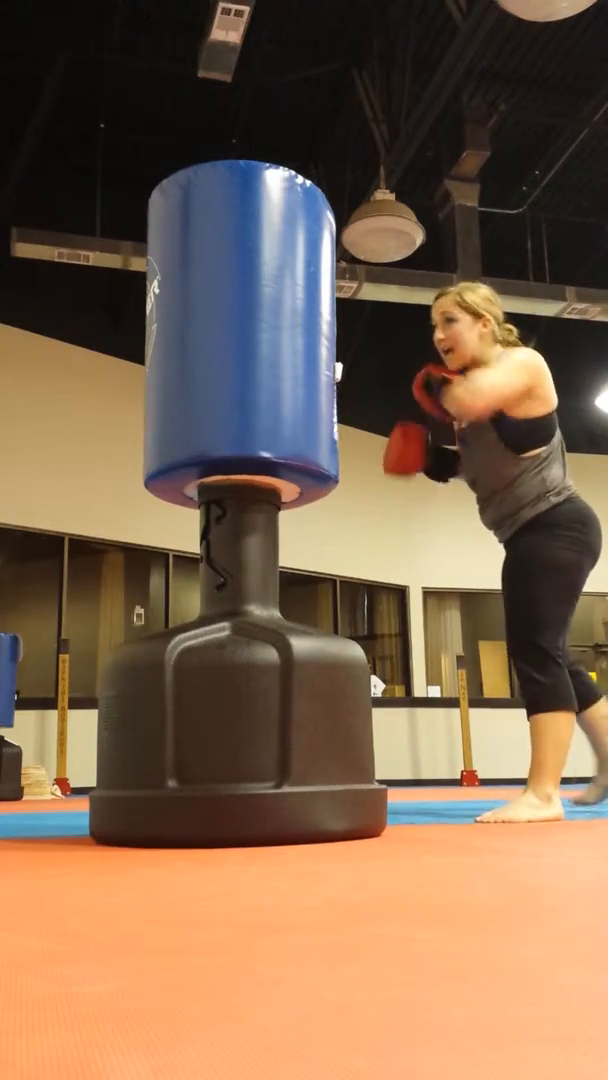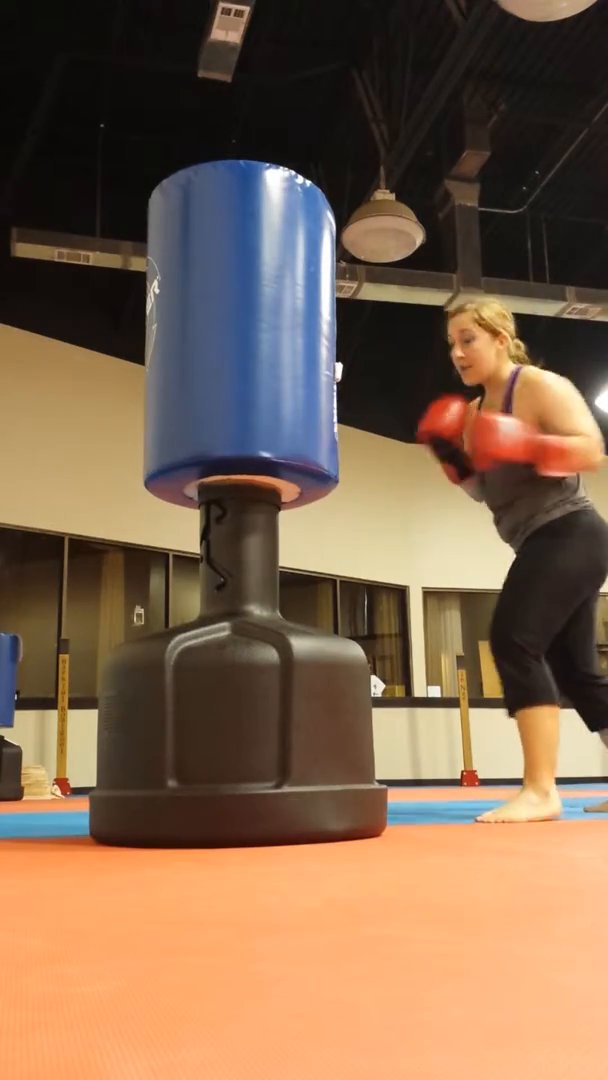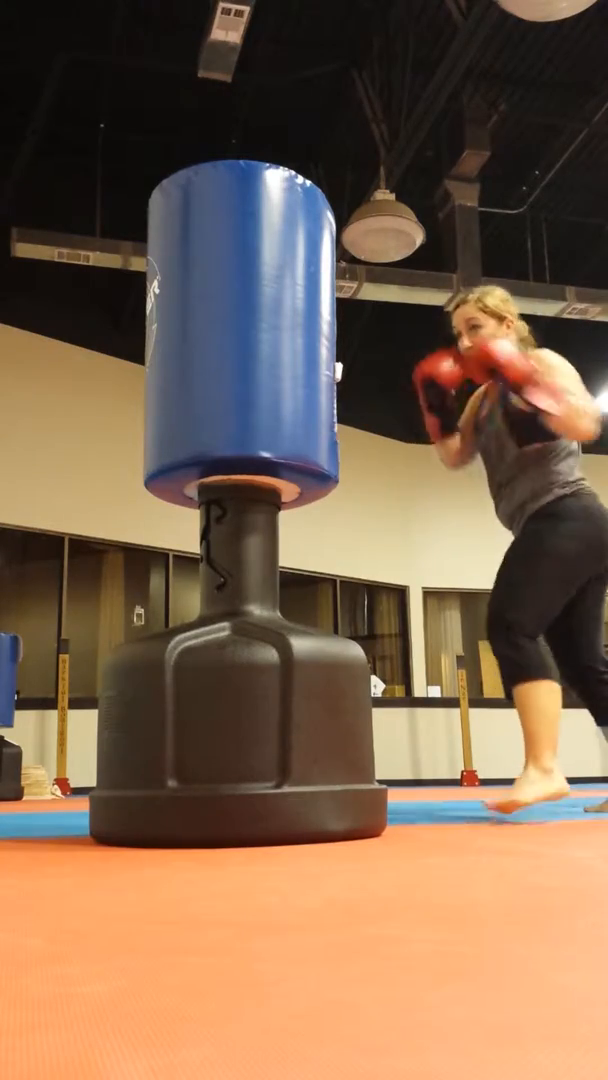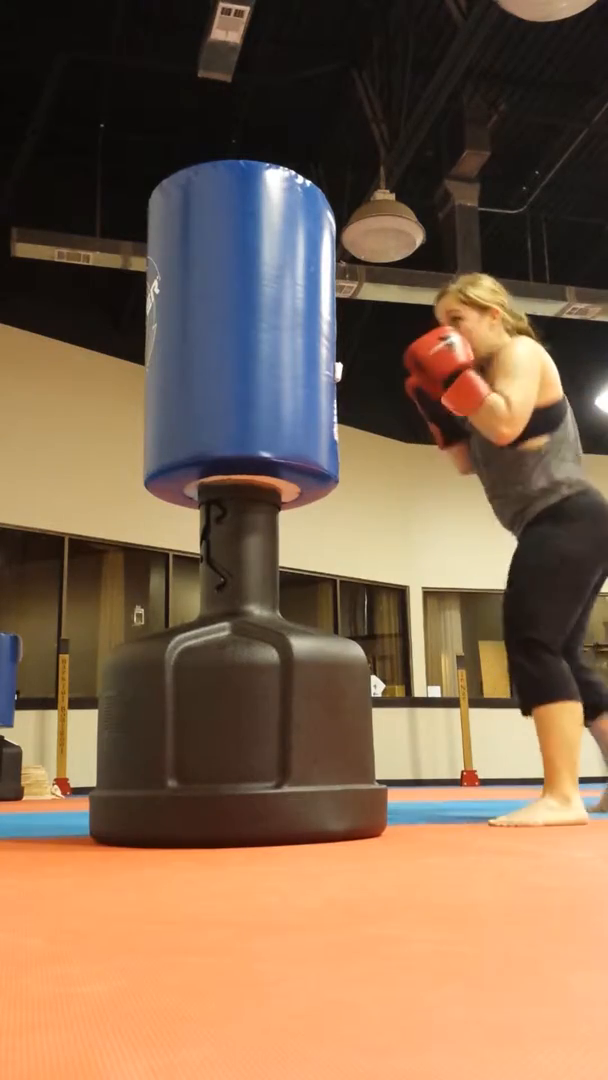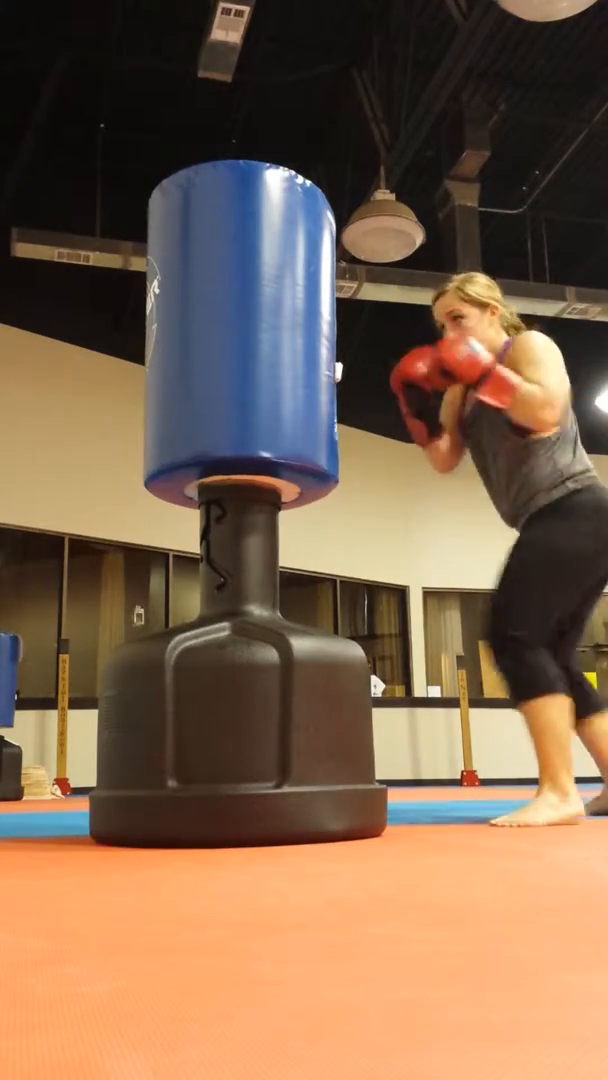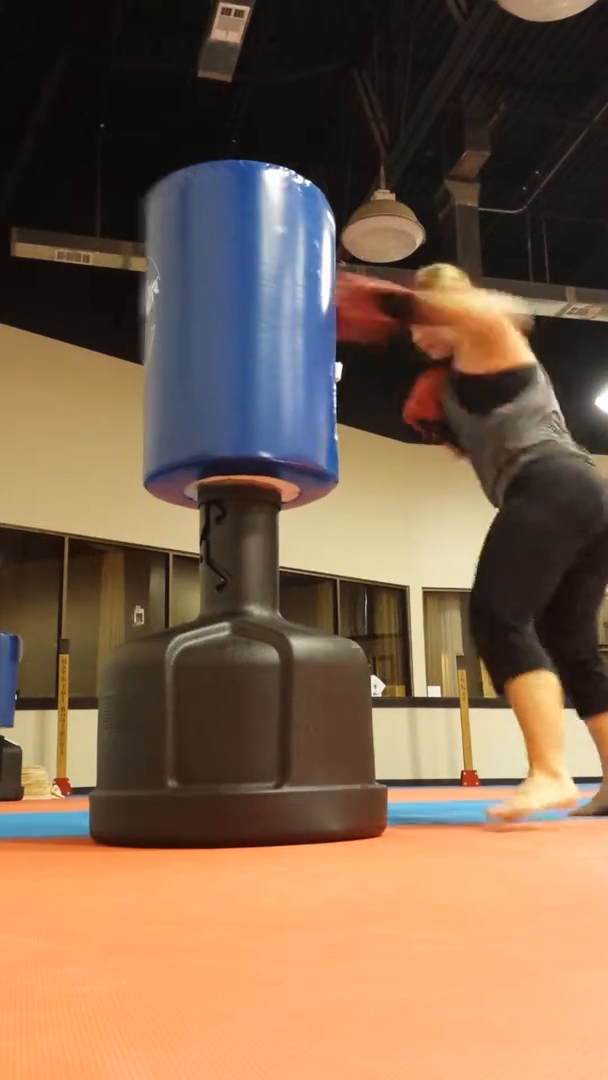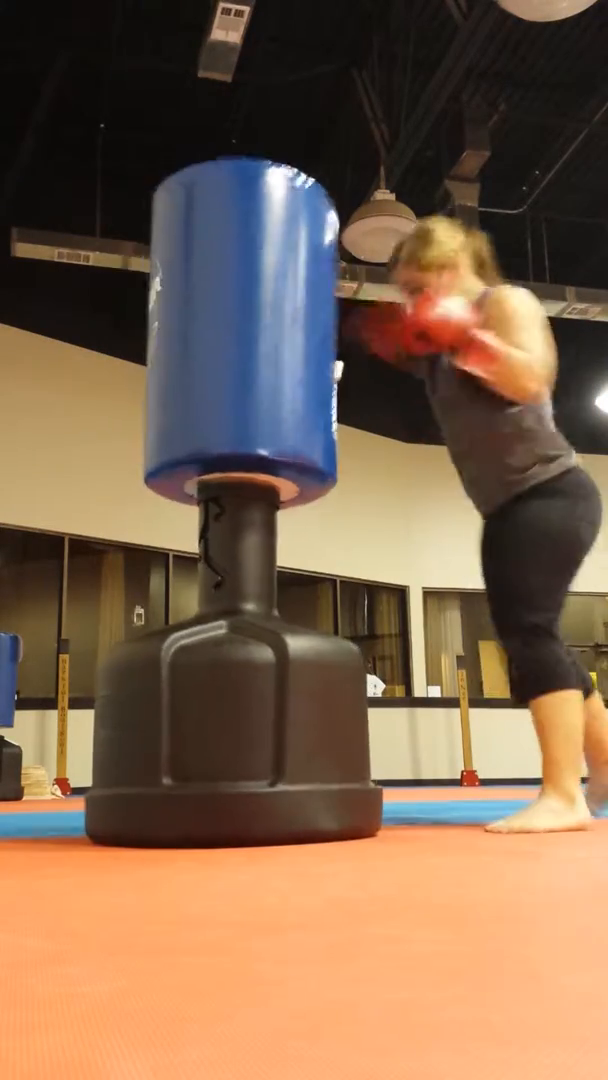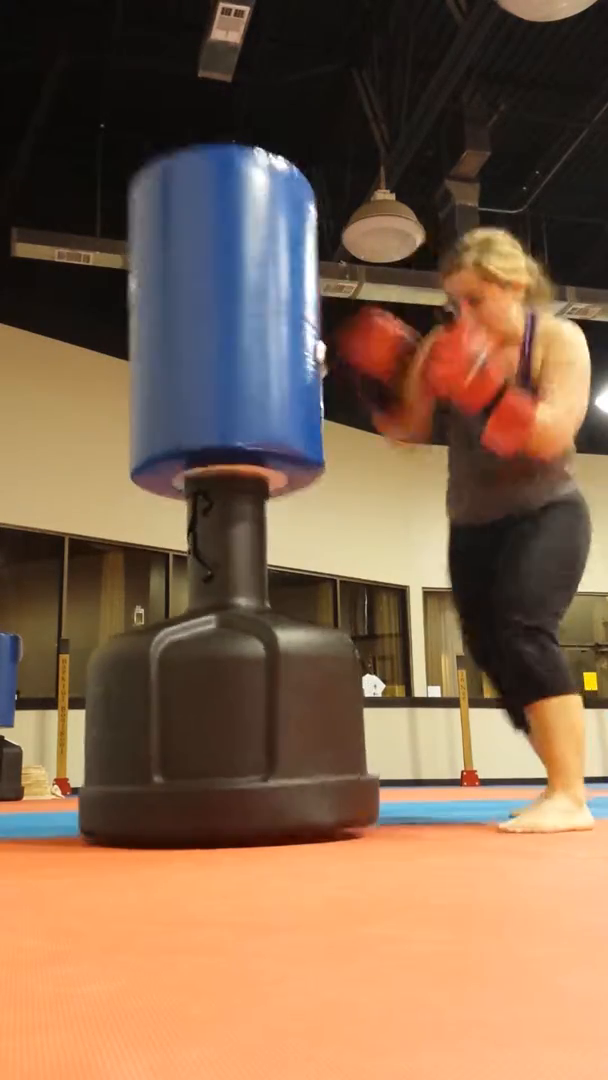
dt=0.2s
person 1, frame 1
left shoulder: (520, 363)
right shoulder: (476, 384)
left elbow: (466, 401)
left wrist: (434, 387)
right wrist: (436, 459)
left hip: (556, 529)
right hip: (532, 538)
left knee: (534, 650)
right knee: (546, 656)
left ankle: (543, 793)
person 1, frame 2
left shoulder: (540, 385)
right shoulder: (475, 411)
right elbow: (480, 488)
left wrist: (529, 447)
right wrist: (449, 452)
right hip: (546, 547)
left knee: (514, 645)
left ankle: (540, 790)
person 1, frame 3
left shoulder: (541, 364)
right shoulder: (486, 394)
right elbow: (453, 457)
left wrist: (528, 377)
right wrist: (437, 406)
left hip: (564, 521)
right hip: (565, 529)
left knee: (510, 626)
left ankle: (543, 771)
person 1, frame 4
left shoulder: (521, 353)
right shoulder: (481, 375)
left elbow: (504, 427)
right elbow: (466, 460)
left wrist: (457, 377)
right wrist: (437, 408)
right hip: (559, 529)
left knee: (531, 640)
right knee: (562, 656)
left ankle: (562, 795)
person 1, frame 5
left shoulder: (530, 346)
right shoulder: (461, 392)
left elbow: (548, 415)
right elbow: (442, 460)
left wrist: (487, 373)
right wrist: (419, 405)
left knee: (514, 635)
right knee: (550, 659)
left ankle: (558, 788)
person 1, frame 6
left shoulder: (485, 334)
right shoulder: (460, 370)
left elbow: (501, 312)
left wrist: (400, 302)
right wrist: (445, 426)
left hip: (549, 491)
left knee: (496, 619)
left ankle: (550, 778)
person 1, frame 7
left shoulder: (506, 303)
left elbow: (525, 380)
left wrist: (457, 335)
left hip: (555, 496)
right hip: (504, 512)
left knee: (529, 628)
right knee: (525, 636)
person 1, frame 8
left shoulder: (559, 339)
right shoulder: (441, 345)
left elbow: (551, 436)
right elbow: (400, 428)
left wrist: (485, 383)
right wrist: (385, 377)
left hip: (547, 517)
right hip: (475, 529)
left knee: (523, 632)
right knee: (504, 666)
left ankle: (569, 798)
right ankle: (561, 787)
